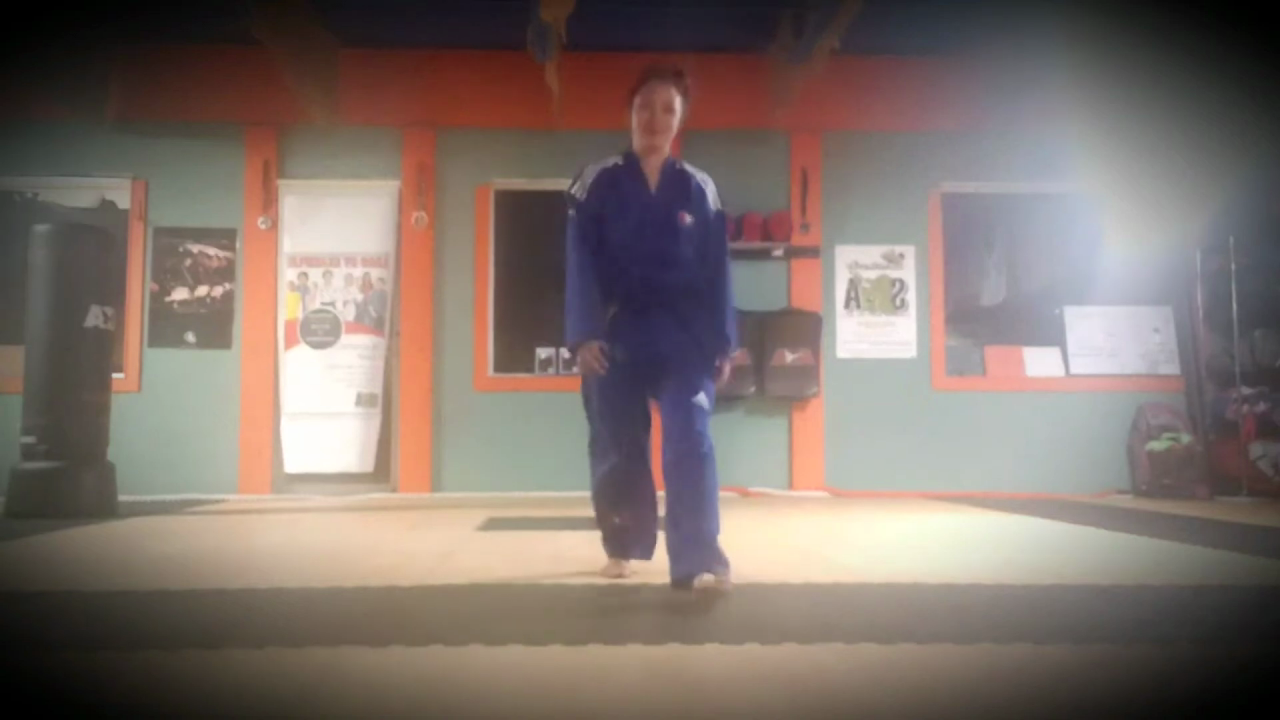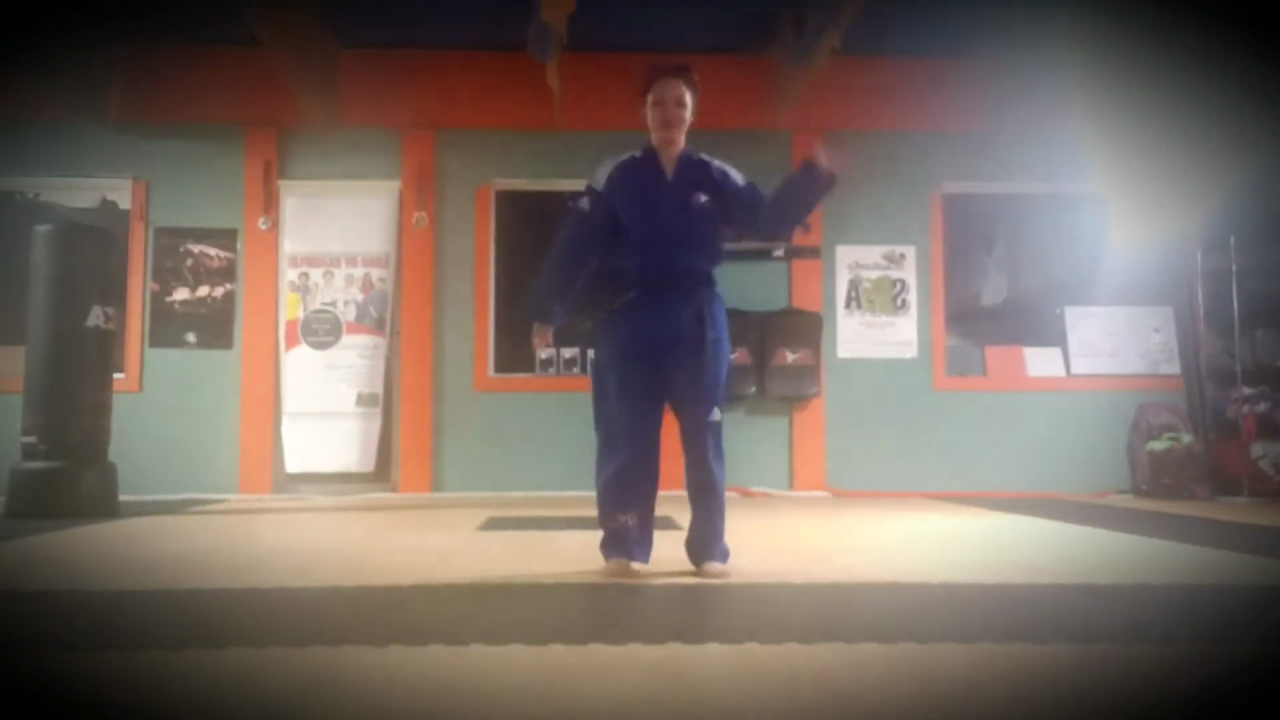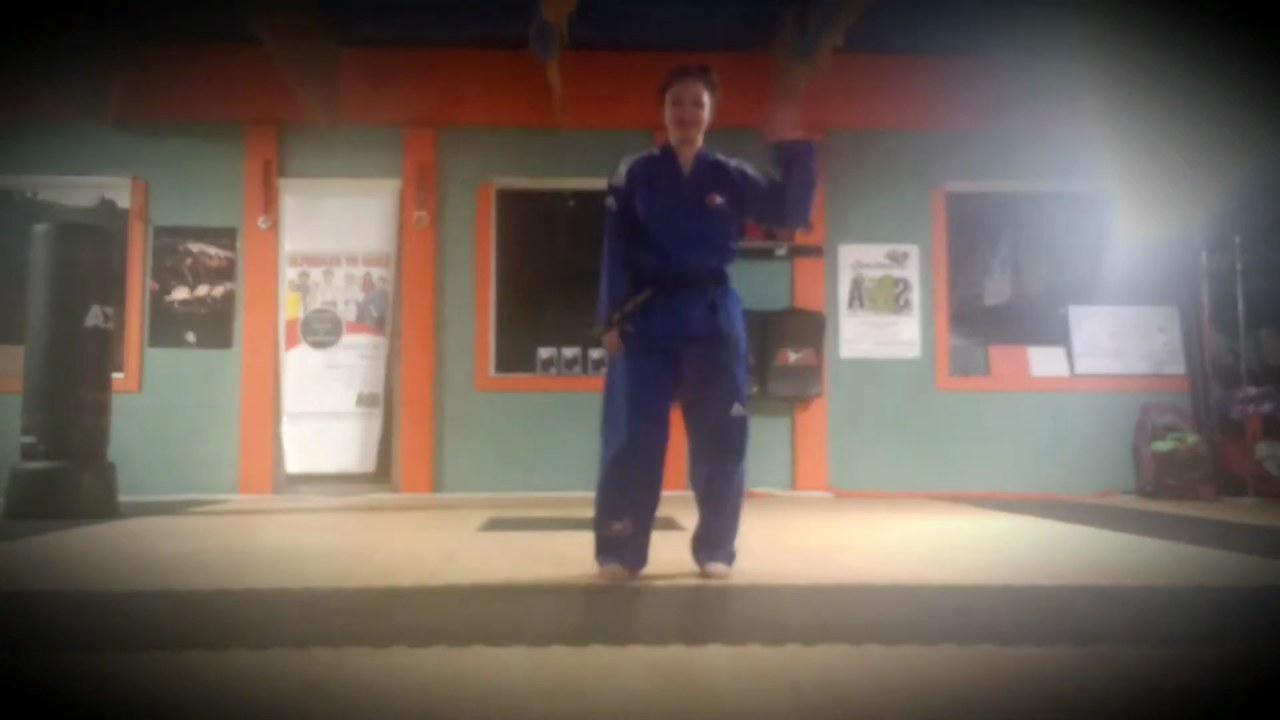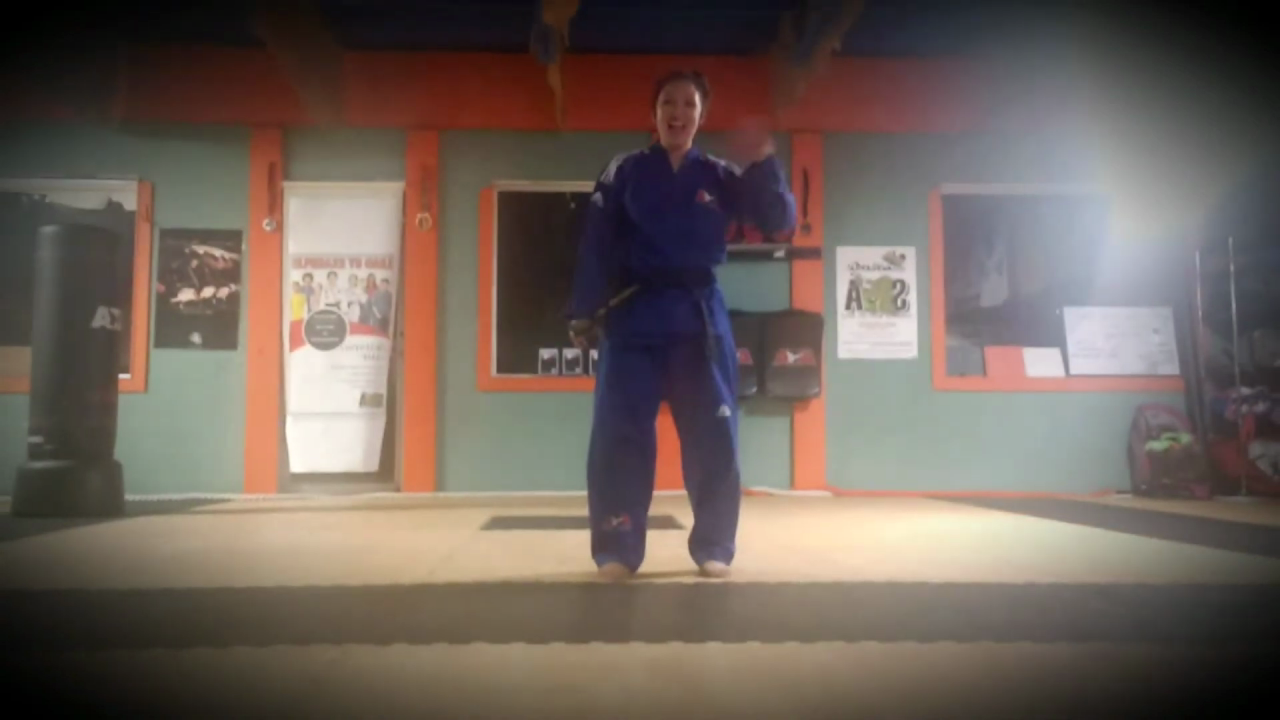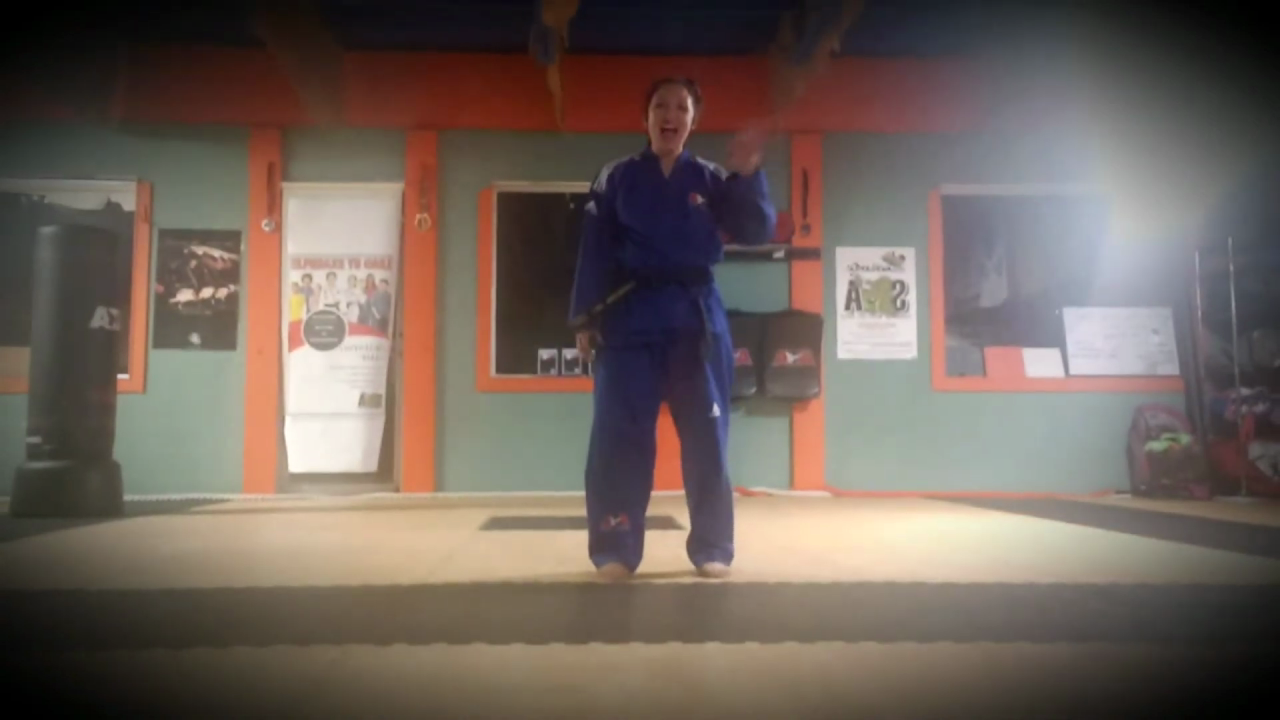
dt=0.4s
person 1, frame 1
left shoulder: (698, 189)
right shoulder: (597, 185)
left elbow: (713, 271)
right elbow: (582, 265)
left wrist: (720, 345)
right wrist: (585, 335)
left hip: (683, 333)
right hip: (618, 334)
left knee: (691, 440)
right knee: (617, 448)
left ankle: (699, 560)
right ankle: (623, 547)
person 1, frame 2
left shoulder: (717, 178)
right shoulder: (616, 177)
left elbow: (769, 220)
right elbow: (576, 246)
left wrist: (812, 178)
right wrist: (547, 311)
left hip: (698, 318)
right hip: (631, 320)
left knee: (703, 436)
right knee: (627, 438)
left ankle: (709, 549)
right ankle: (623, 547)
person 1, frame 3
left shoulder: (731, 177)
right shoulder: (634, 174)
left elbow: (790, 213)
right elbow: (616, 252)
left wrist: (795, 157)
right wrist: (612, 318)
left hip: (713, 317)
right hip: (648, 317)
left knee: (720, 437)
right knee: (633, 437)
left ankle: (714, 549)
right ankle: (619, 551)
person 1, frame 4
left shoulder: (720, 177)
right shoulder: (623, 172)
left elbow: (778, 220)
right elbow: (597, 246)
left wrist: (764, 164)
right wrist: (584, 313)
left hip: (700, 314)
right hip: (634, 315)
left knee: (713, 435)
right knee: (621, 434)
left ankle: (713, 547)
right ankle: (617, 550)
person 1, frame 5
left shoulder: (710, 179)
right shoulder: (616, 178)
left elbow: (757, 230)
right elbow: (594, 251)
left wrist: (748, 176)
right wrist: (586, 317)
left hip: (696, 313)
right hip: (631, 314)
left knee: (707, 433)
right knee: (620, 434)
left ankle: (711, 547)
right ankle: (615, 549)
